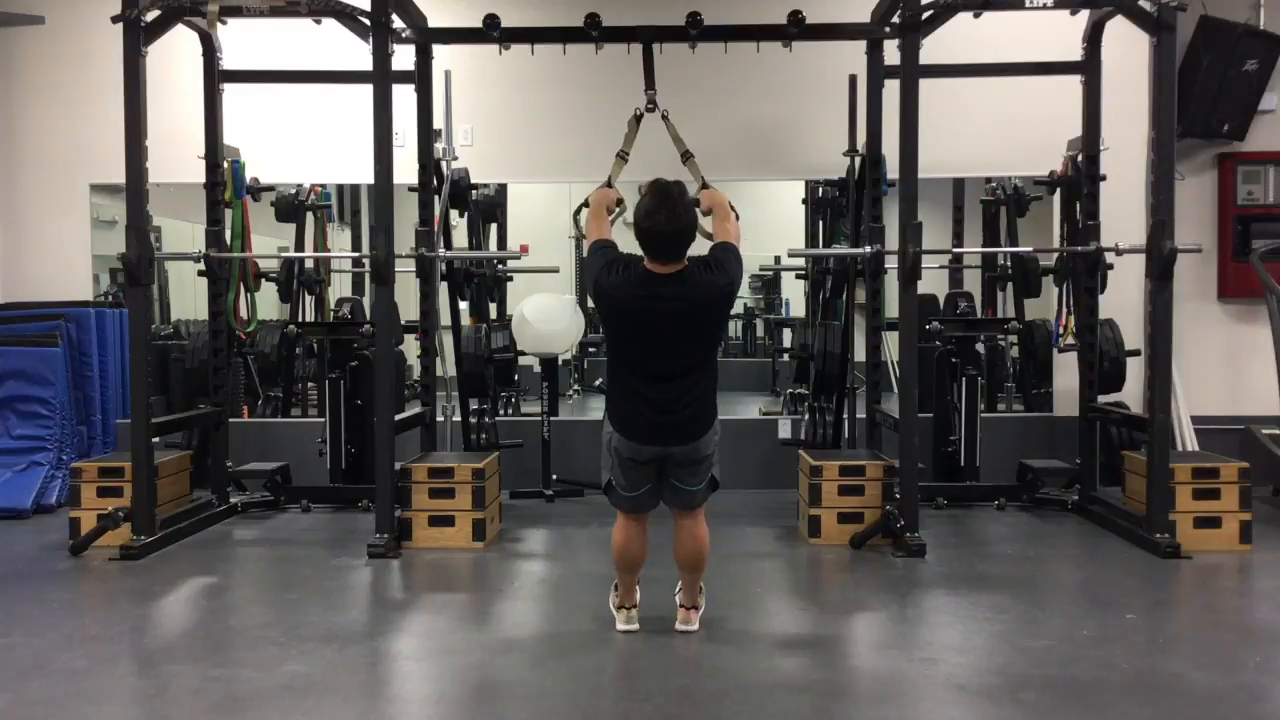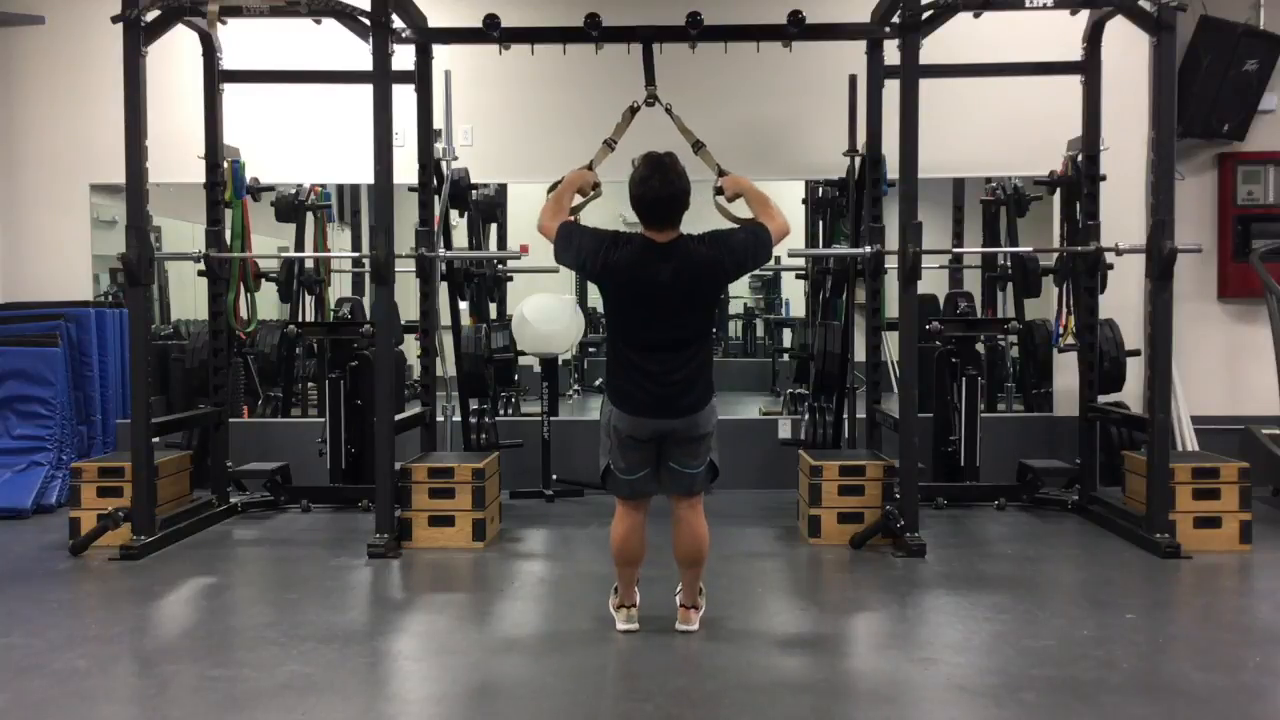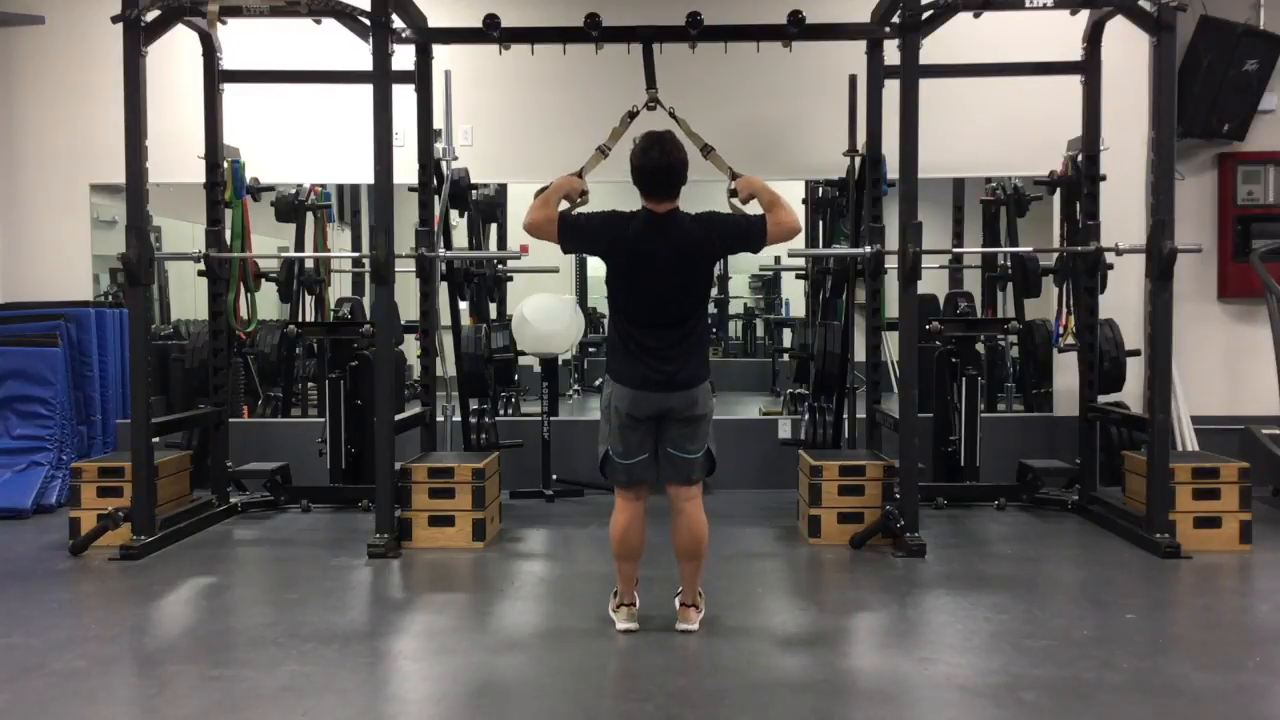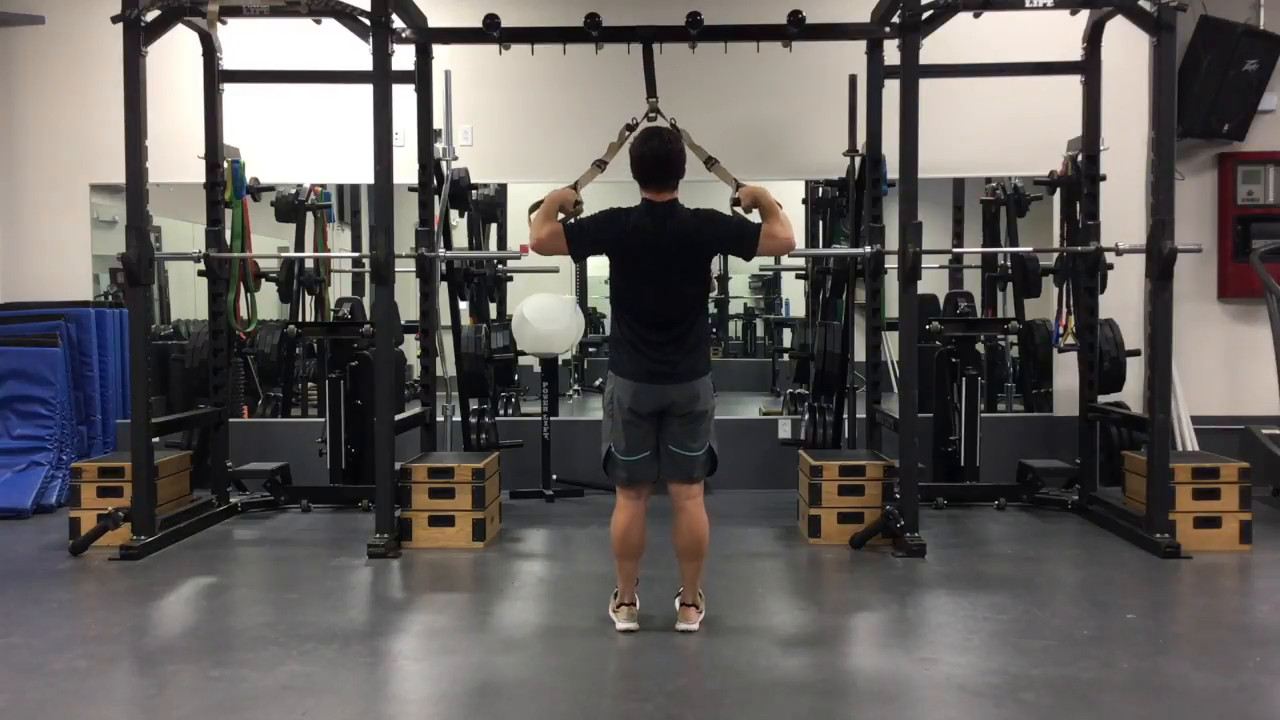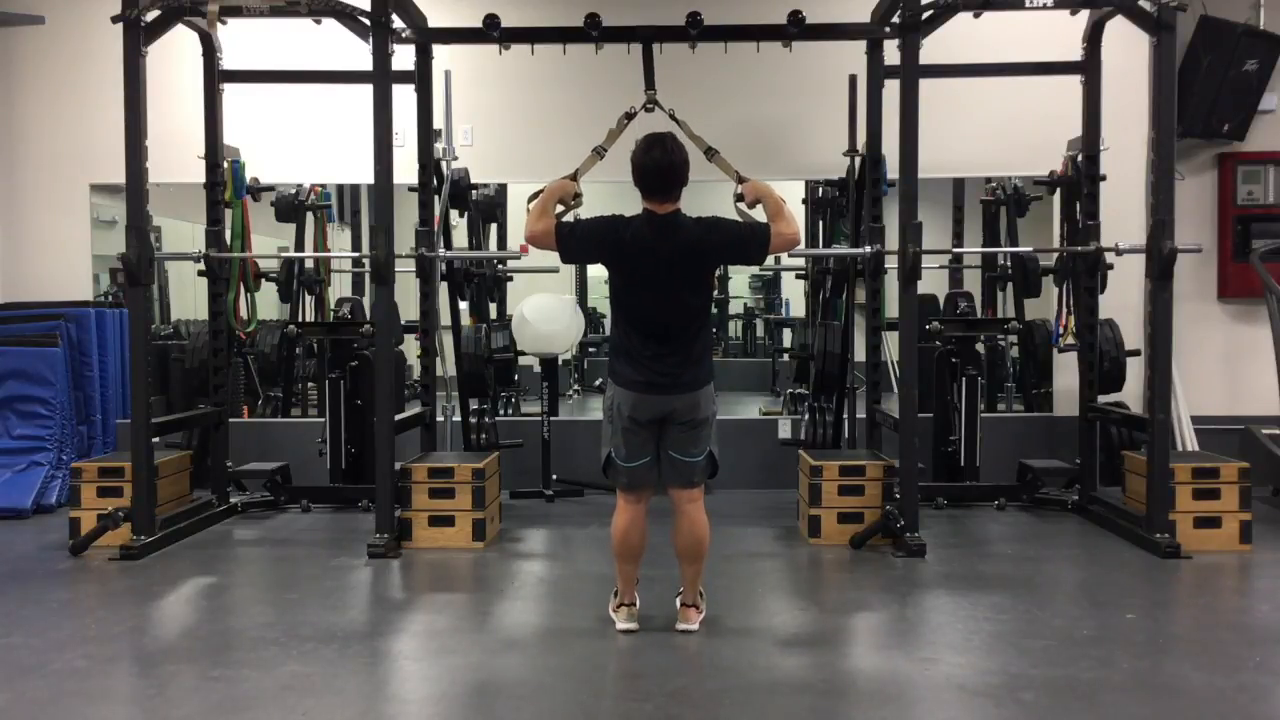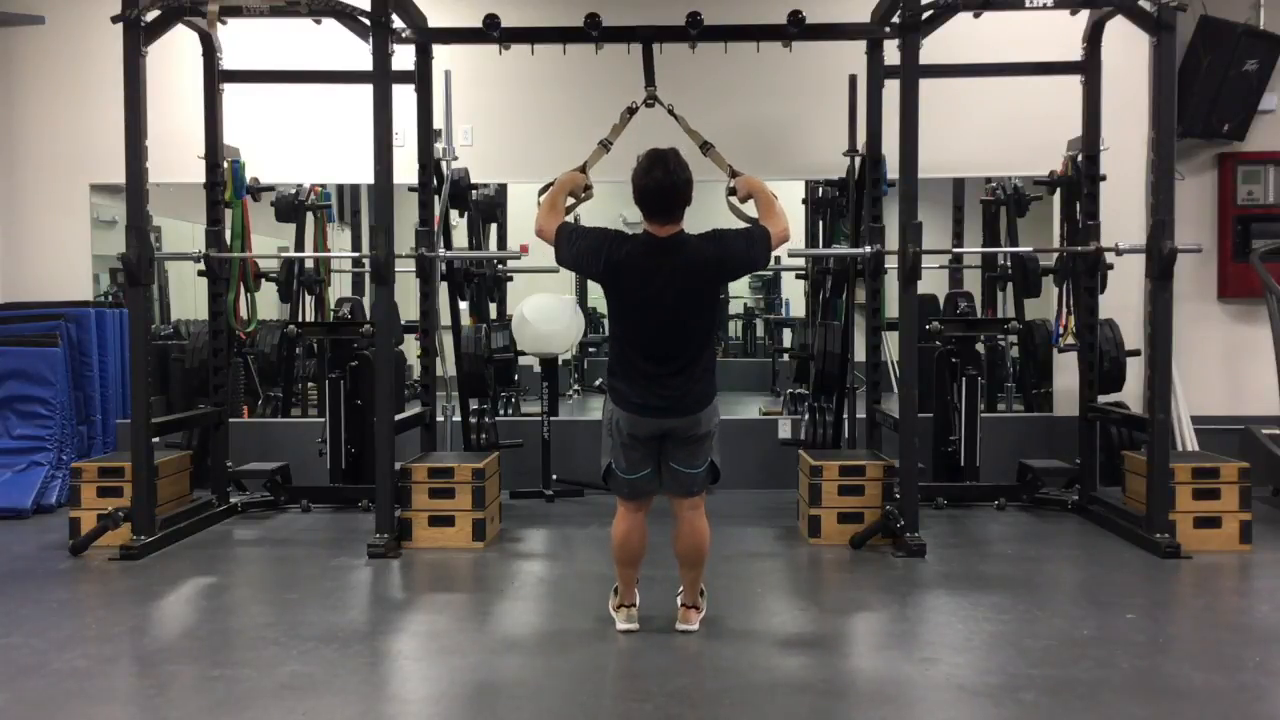
dt=0.4s
person 1, frame 1
left shoulder: (612, 283)
right shoulder: (716, 285)
left elbow: (596, 231)
right elbow: (727, 233)
left wrist: (602, 200)
right wrist: (717, 203)
left hip: (629, 429)
right hip: (694, 428)
left knee: (631, 516)
right knee: (690, 515)
left ankle: (626, 603)
right ankle: (690, 604)
person 1, frame 2
left shoulder: (610, 256)
right shoulder: (713, 256)
left elbow: (549, 222)
right elbow: (776, 225)
left wrist: (573, 181)
right wrist: (743, 186)
left hip: (628, 407)
right hip: (692, 407)
left knee: (630, 507)
right knee: (689, 506)
left ankle: (625, 603)
right ankle: (690, 604)
person 1, frame 3
left shoulder: (614, 231)
right shoulder: (708, 231)
left elbow: (534, 221)
right elbow: (789, 224)
left wrist: (561, 187)
right wrist: (758, 188)
left hip: (628, 387)
right hip: (689, 387)
left knee: (629, 497)
right knee: (688, 496)
left ankle: (625, 602)
right ankle: (690, 604)
person 1, frame 4
left shoulder: (616, 225)
right shoulder: (705, 225)
left elbow: (541, 239)
right elbow: (783, 239)
left wrist: (557, 199)
right wrist: (761, 198)
left hip: (631, 381)
right hip: (690, 382)
left knee: (631, 495)
right knee: (688, 494)
left ankle: (625, 602)
right ankle: (690, 603)
person 1, frame 5
left shoulder: (615, 235)
right shoulder: (709, 236)
left elbow: (536, 231)
right elbow: (788, 234)
left wrist: (555, 190)
right wrist: (764, 192)
left hip: (630, 389)
right hip: (691, 389)
left knee: (631, 500)
right knee: (689, 499)
left ankle: (625, 603)
right ankle: (690, 604)
person 1, frame 6
left shoulder: (611, 254)
right shoulder: (714, 255)
left elbow: (546, 226)
right elbow: (778, 229)
left wrist: (565, 184)
right wrist: (756, 188)
left hip: (630, 406)
right hip: (693, 406)
left knee: (631, 506)
right knee: (690, 506)
left ankle: (625, 603)
right ankle: (691, 604)
